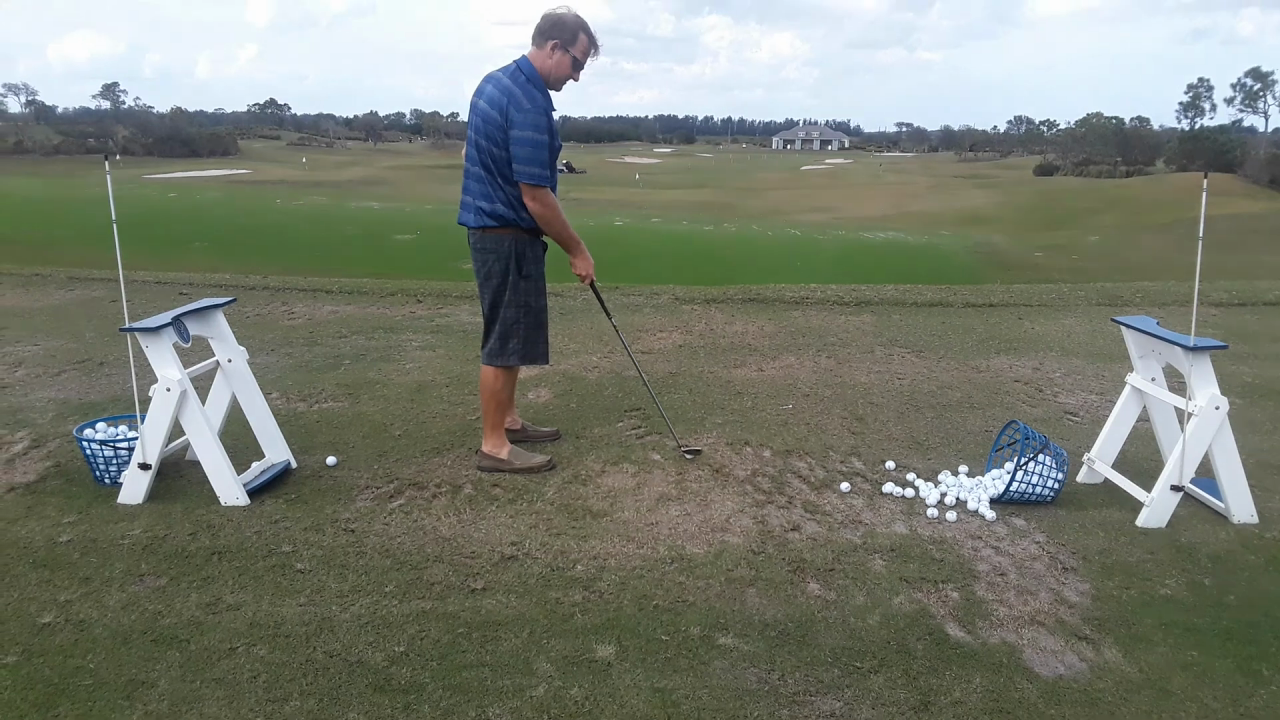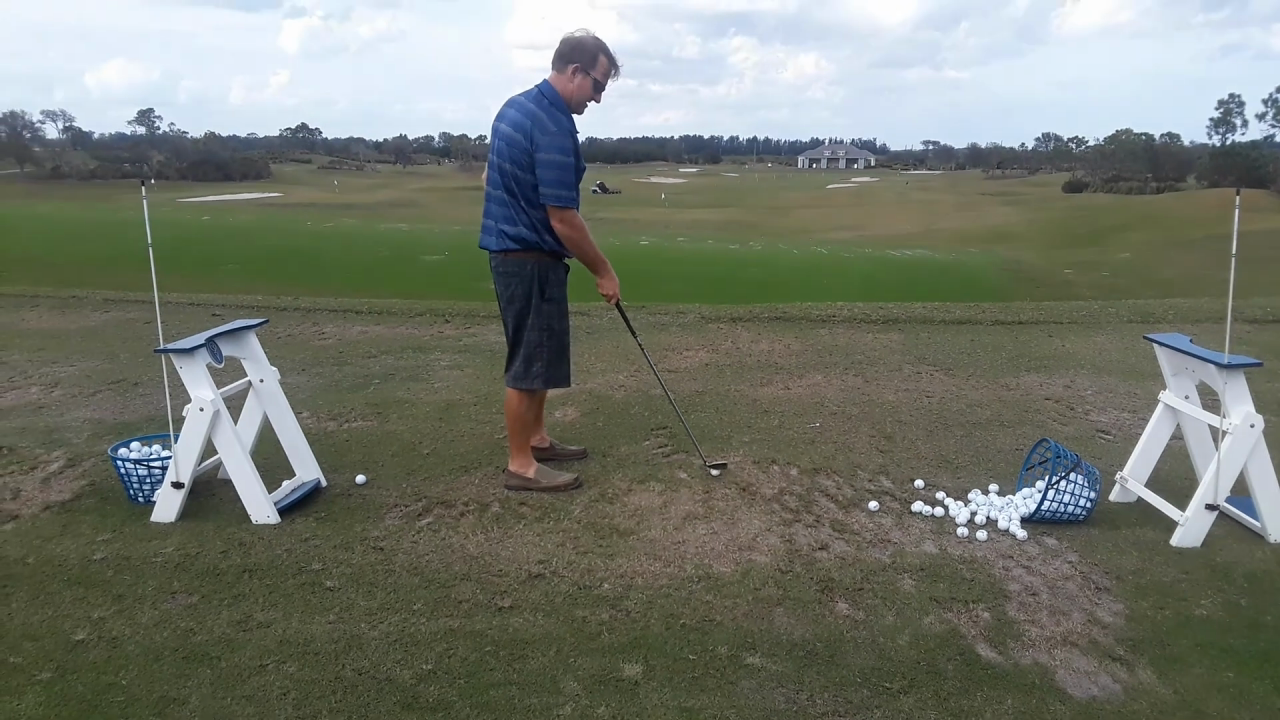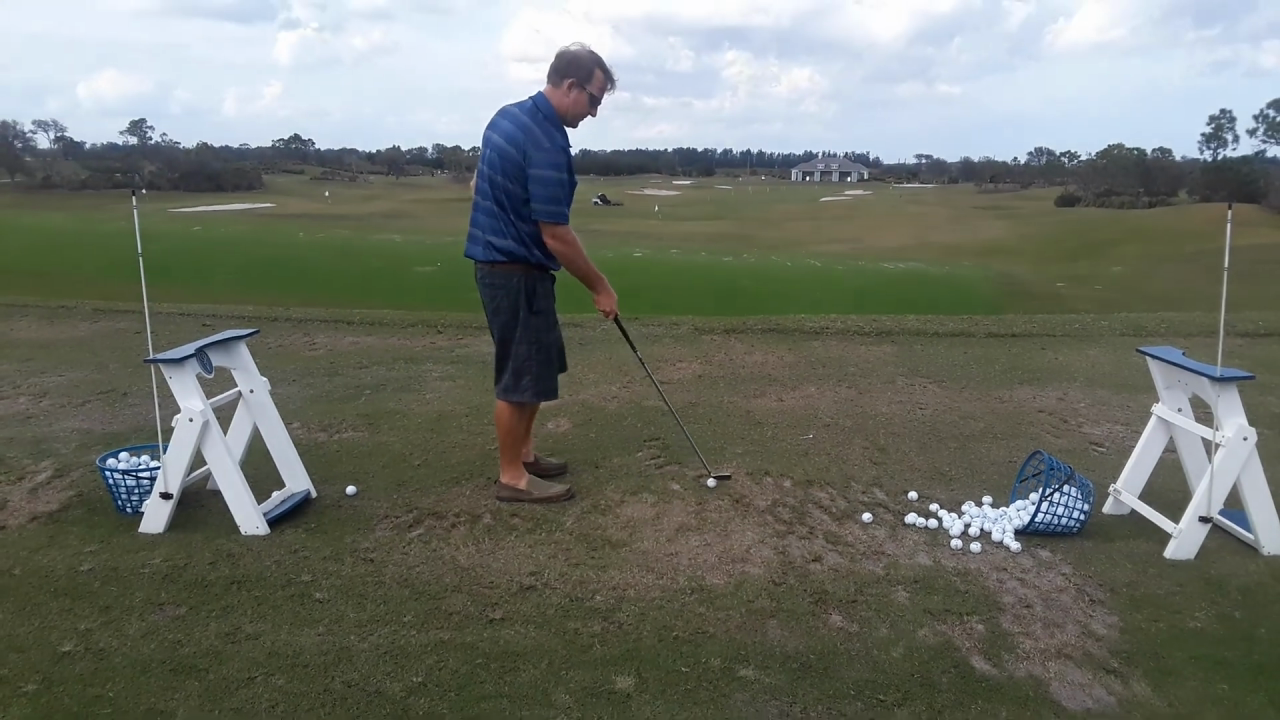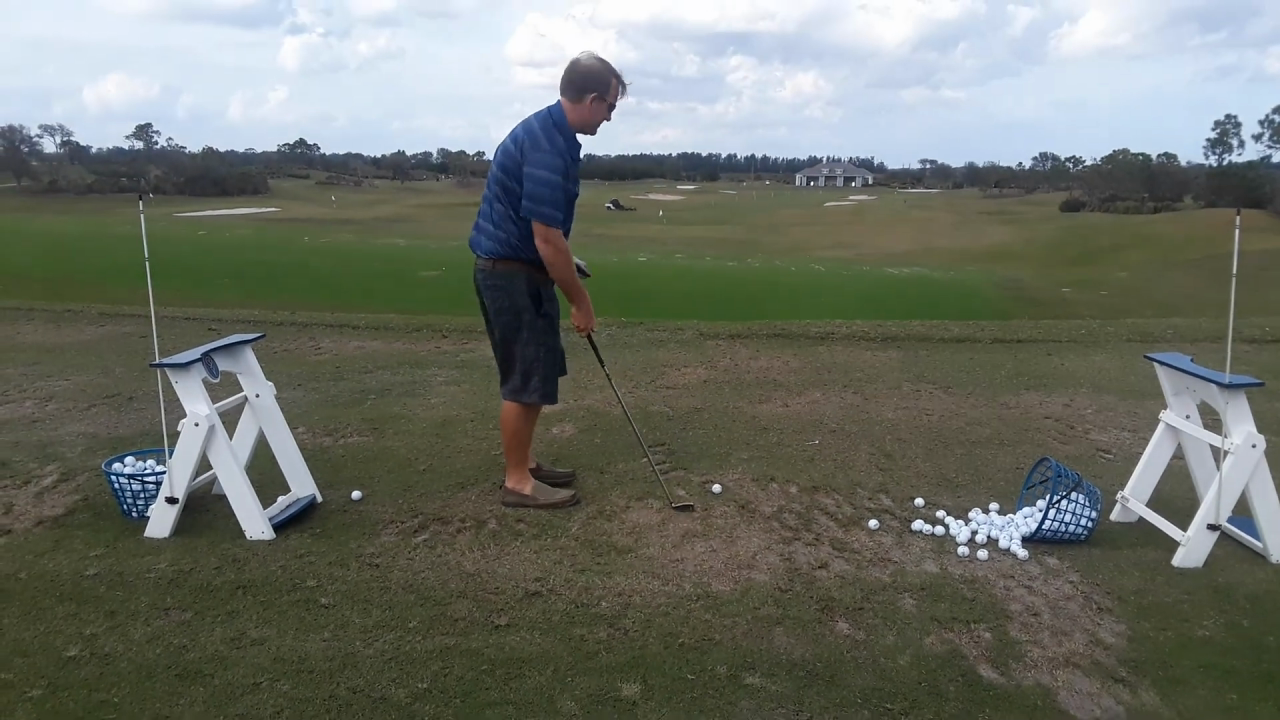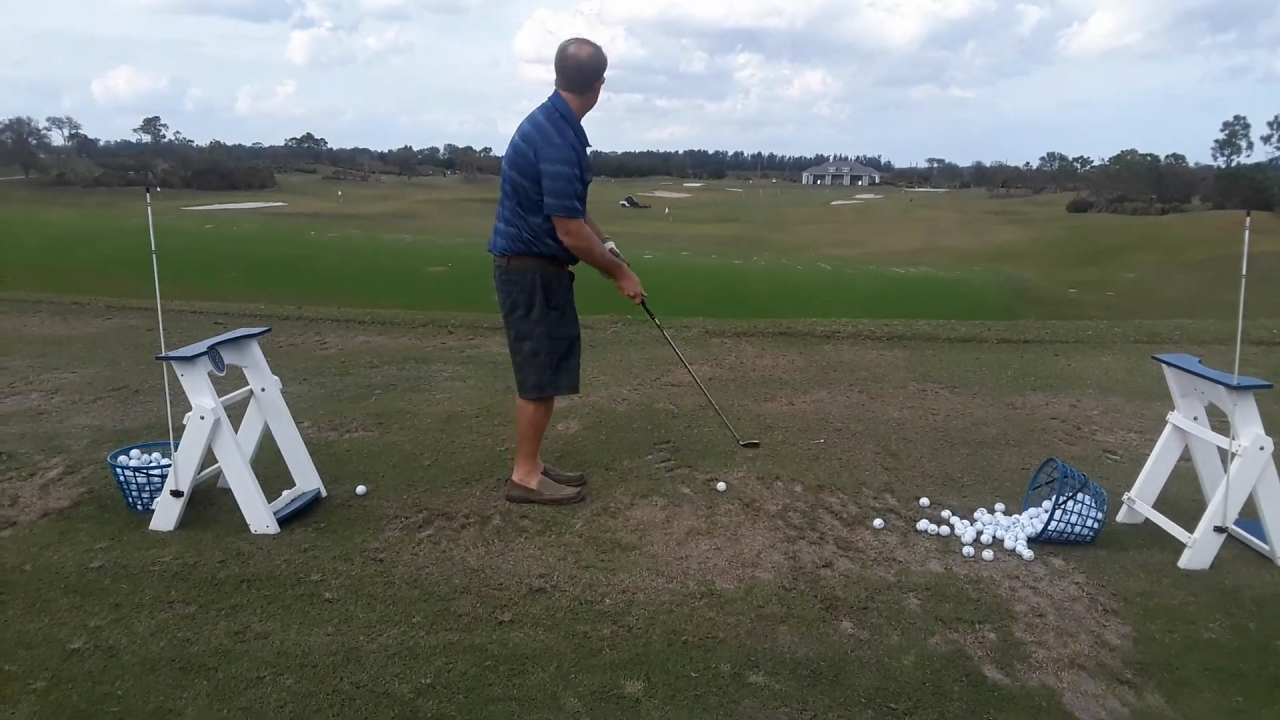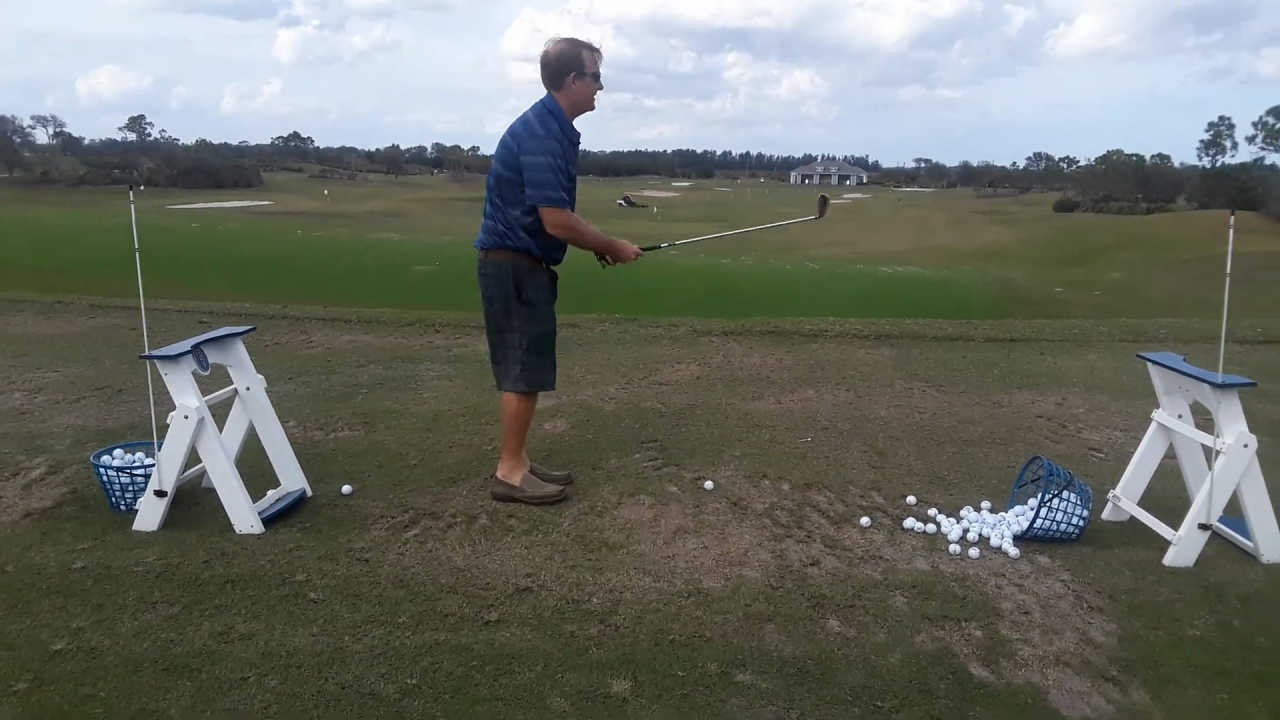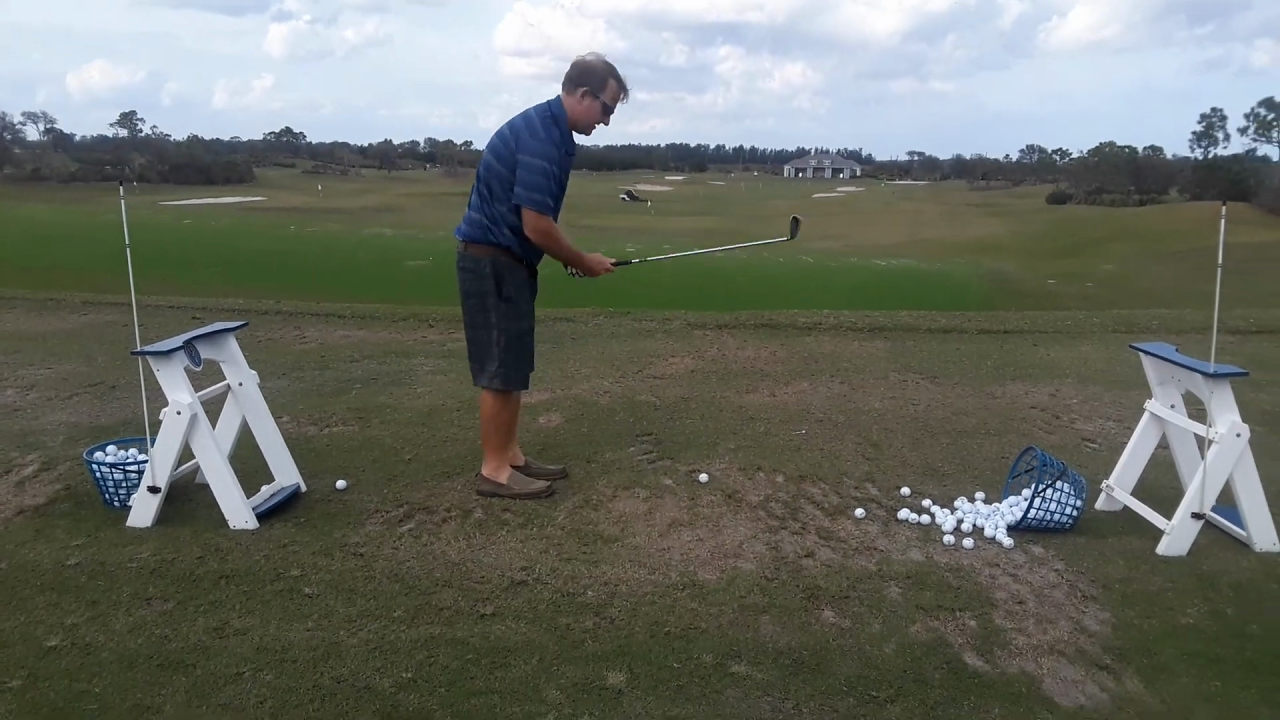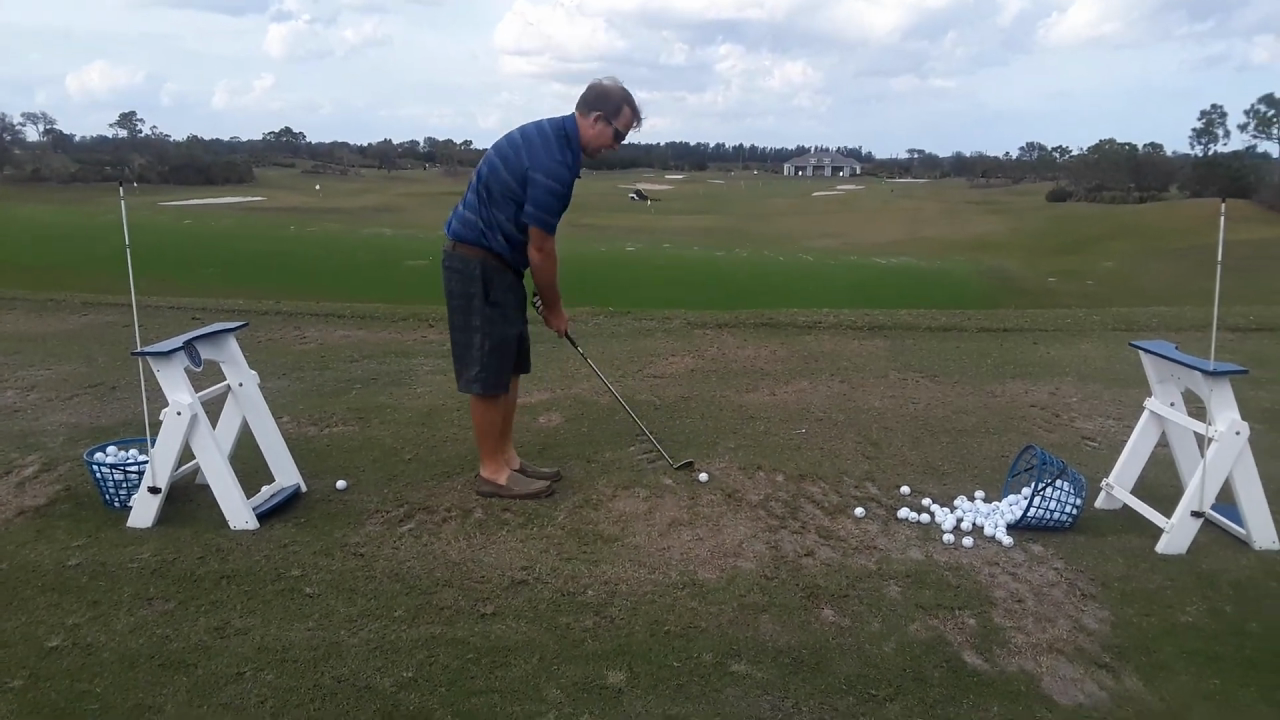
dt=0.4s
person 1, frame 1
left shoulder: (496, 81)
right shoulder: (528, 103)
left elbow: (479, 156)
right elbow: (535, 196)
right wrist: (577, 251)
left hip: (491, 226)
right hip: (508, 235)
left knee: (510, 335)
right knee: (505, 341)
left ankle: (508, 420)
right ankle: (493, 446)
person 1, frame 2
left shoulder: (515, 106)
right shoulder: (553, 127)
left elbow: (492, 178)
right elbow: (563, 219)
right wrist: (602, 271)
left hip: (511, 249)
right hip: (531, 259)
left knee: (536, 355)
right knee: (530, 362)
left ankle: (537, 439)
right ankle: (520, 464)
person 1, frame 3
left shoulder: (508, 115)
right shoulder: (547, 142)
left elbow: (478, 185)
right elbow: (557, 237)
right wrist: (600, 287)
left hip: (501, 261)
right hip: (516, 272)
left knee: (539, 364)
right knee: (522, 374)
left ankle: (521, 452)
right ankle: (512, 476)
person 1, frame 4
left shoulder: (545, 128)
right shoulder: (549, 148)
right elbow: (547, 239)
left wrist: (567, 261)
right wrist: (580, 302)
left hip: (513, 267)
right hip: (513, 273)
left knee: (538, 371)
right knee: (526, 378)
left ankle: (523, 461)
right ankle: (517, 481)
person 1, frame 5
left shoulder: (549, 122)
right shoulder: (558, 139)
right elbow: (569, 232)
left wrist: (604, 242)
right wrist: (619, 273)
left hip: (529, 264)
right hip: (533, 269)
left knee: (541, 373)
right knee: (541, 374)
left ankle: (531, 462)
right ankle: (524, 476)
person 1, frame 6
left shoulder: (553, 127)
right shoulder: (542, 135)
left elbow: (558, 210)
right elbow: (557, 221)
left wrist: (601, 243)
right wrist: (612, 248)
left hip: (526, 264)
right hip: (513, 266)
left knee: (527, 370)
right knee: (524, 371)
left ankle: (518, 462)
right ankle: (508, 473)
person 1, frame 7
left shoulder: (548, 128)
right shoulder: (542, 138)
right elbow: (537, 226)
left wrist: (572, 258)
right wrist: (584, 263)
left hip: (504, 261)
right hip: (492, 262)
left knee: (512, 365)
right knee: (501, 368)
left ankle: (510, 455)
right ankle: (493, 470)
person 1, frame 8
left shoulder: (549, 135)
right shoulder: (554, 159)
right elbow: (540, 248)
right wrist: (554, 308)
left hip: (488, 259)
right hip: (478, 262)
left knee: (509, 365)
right knee: (489, 369)
left ankle: (506, 457)
right ankle: (492, 471)
